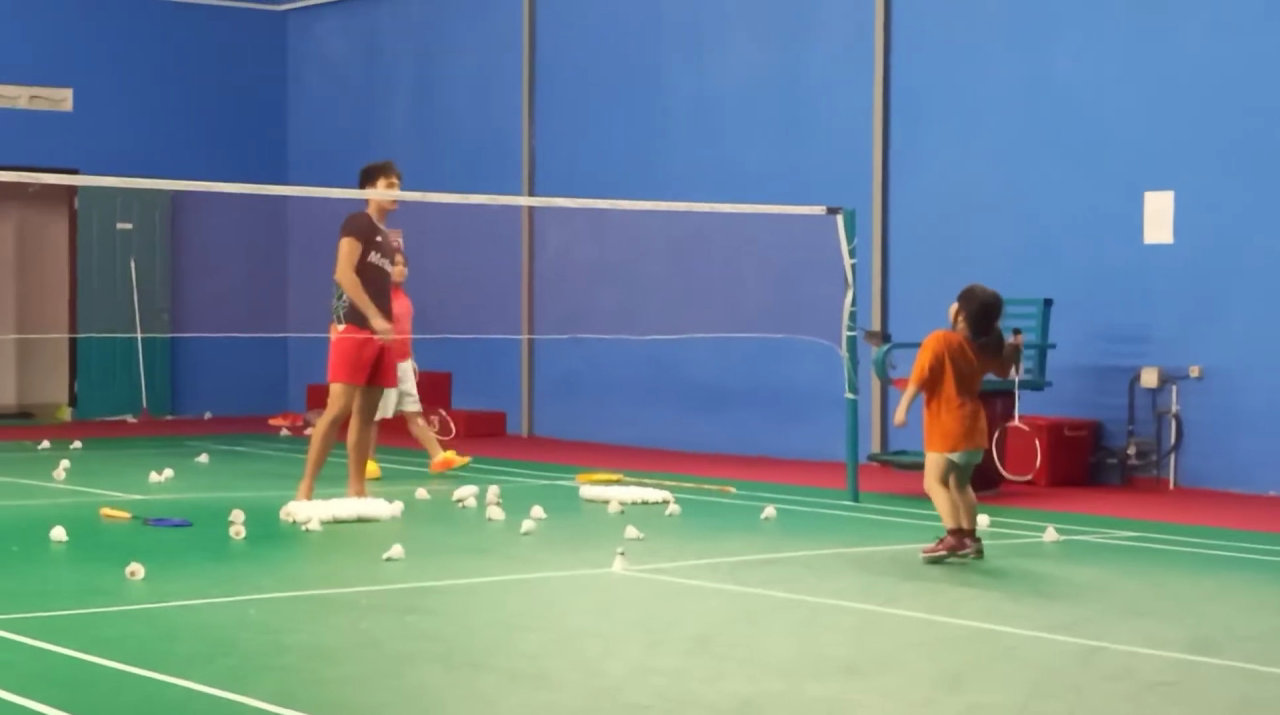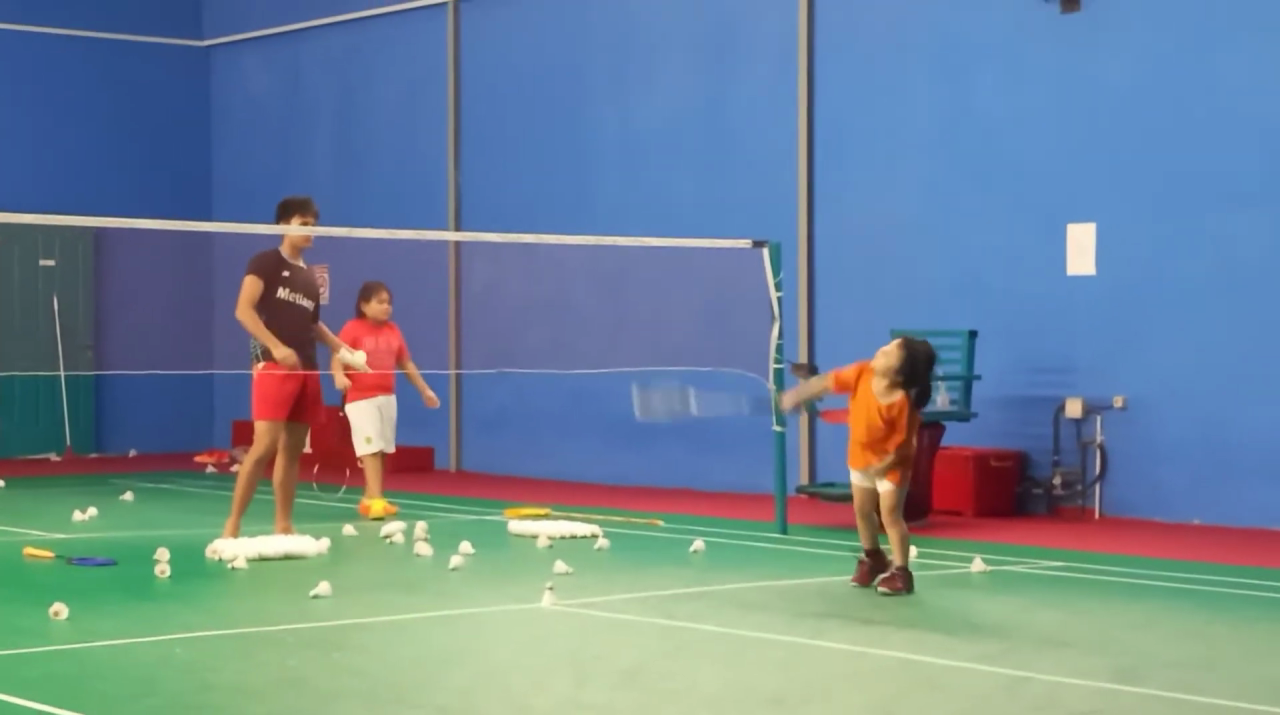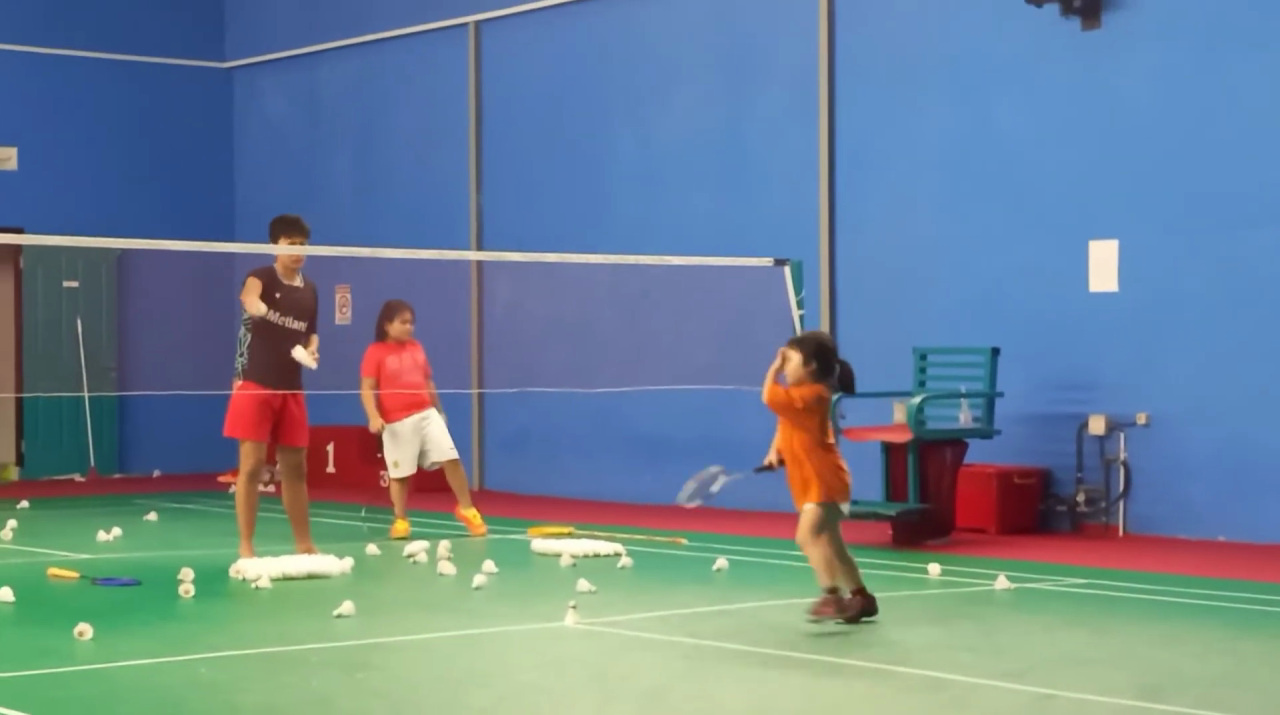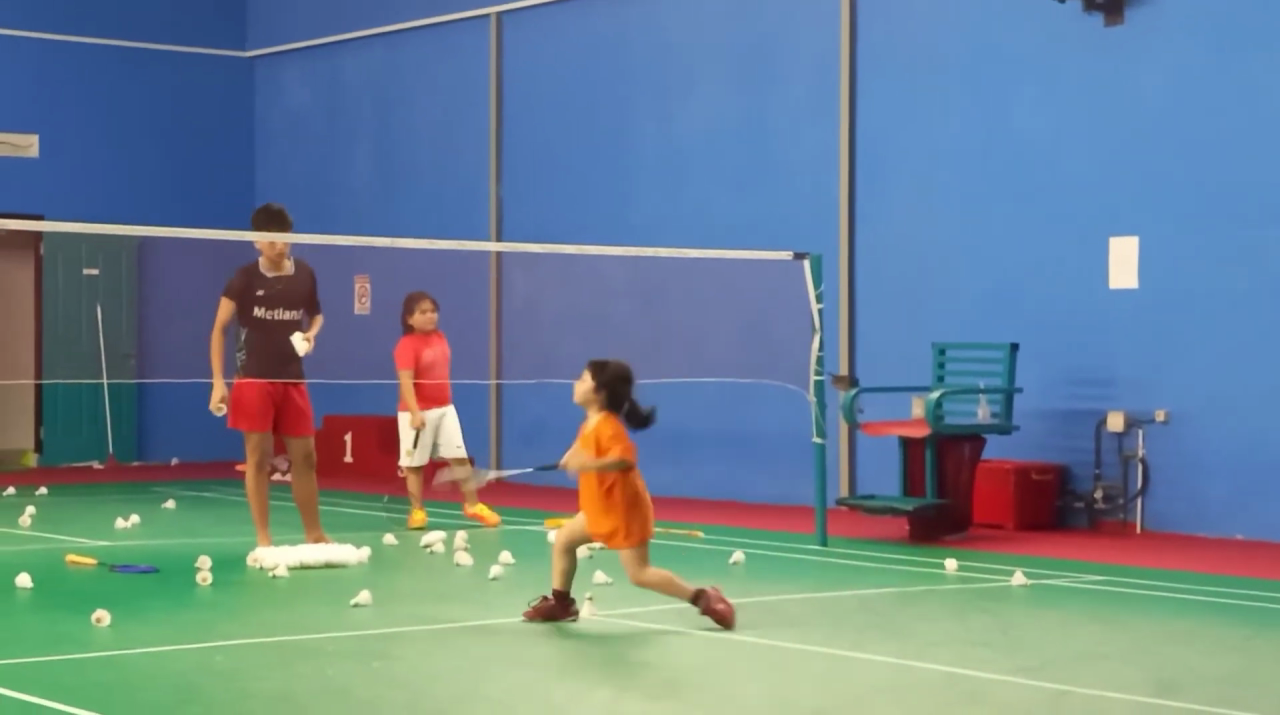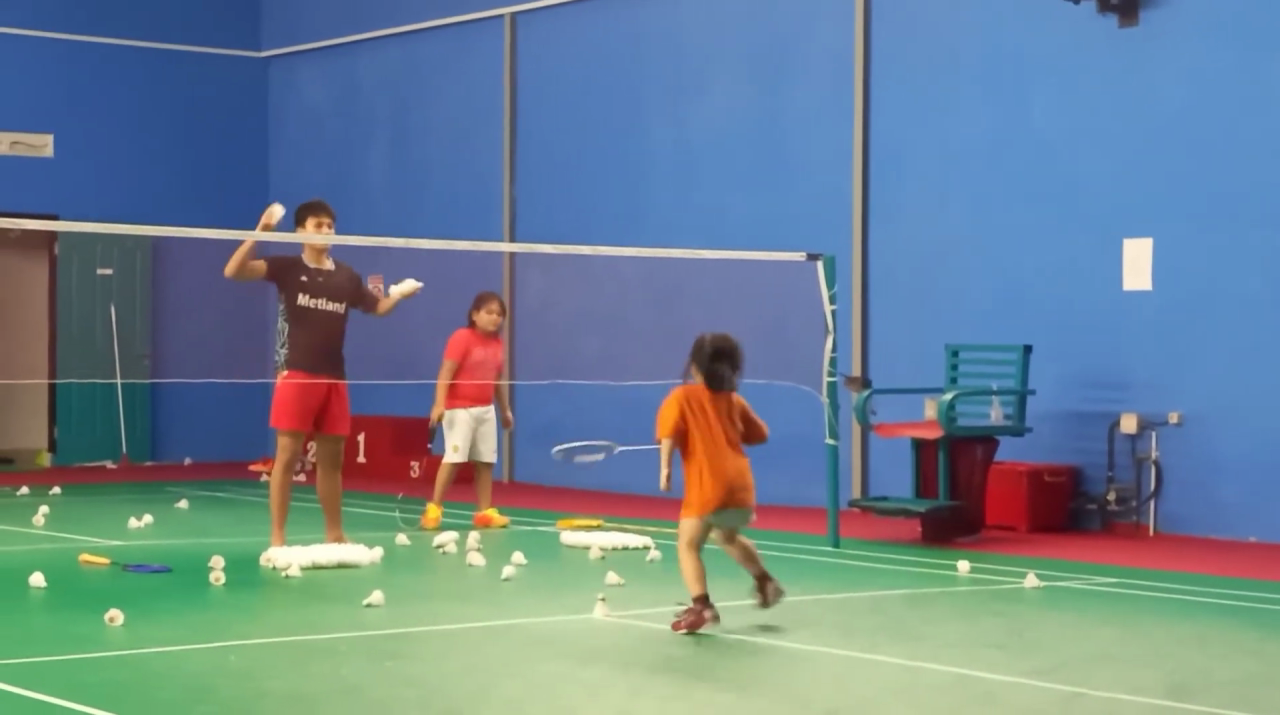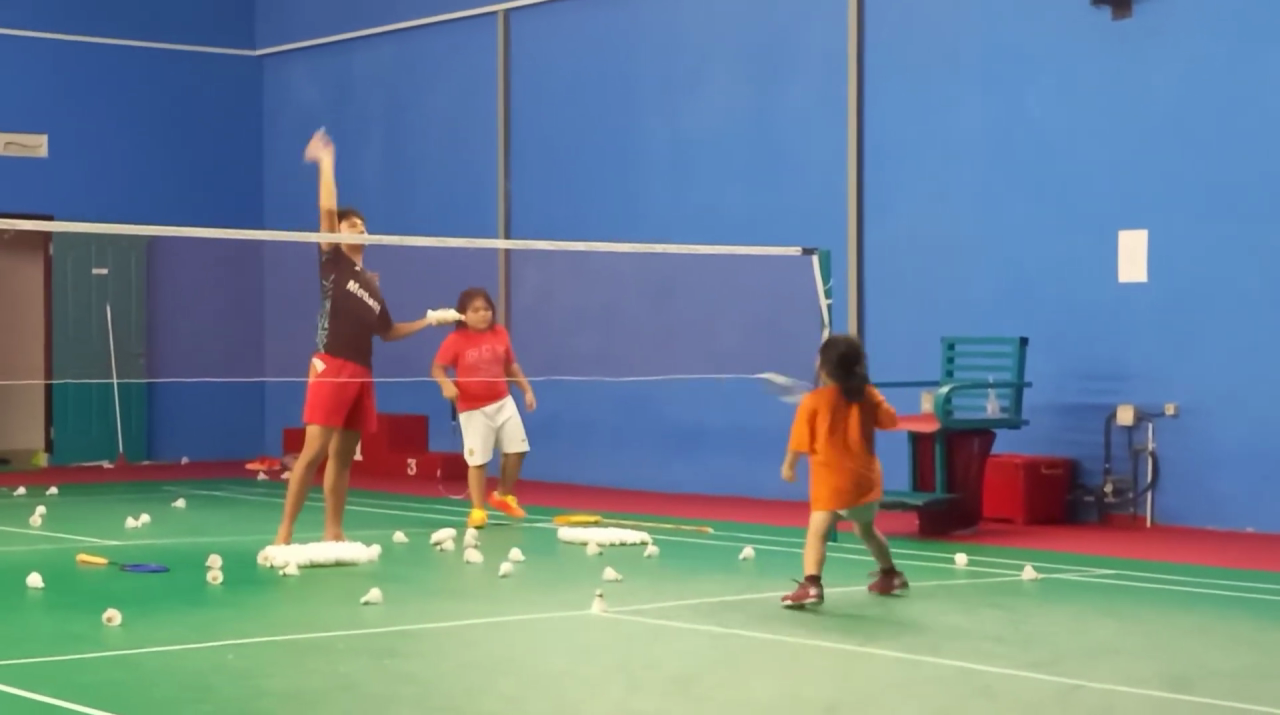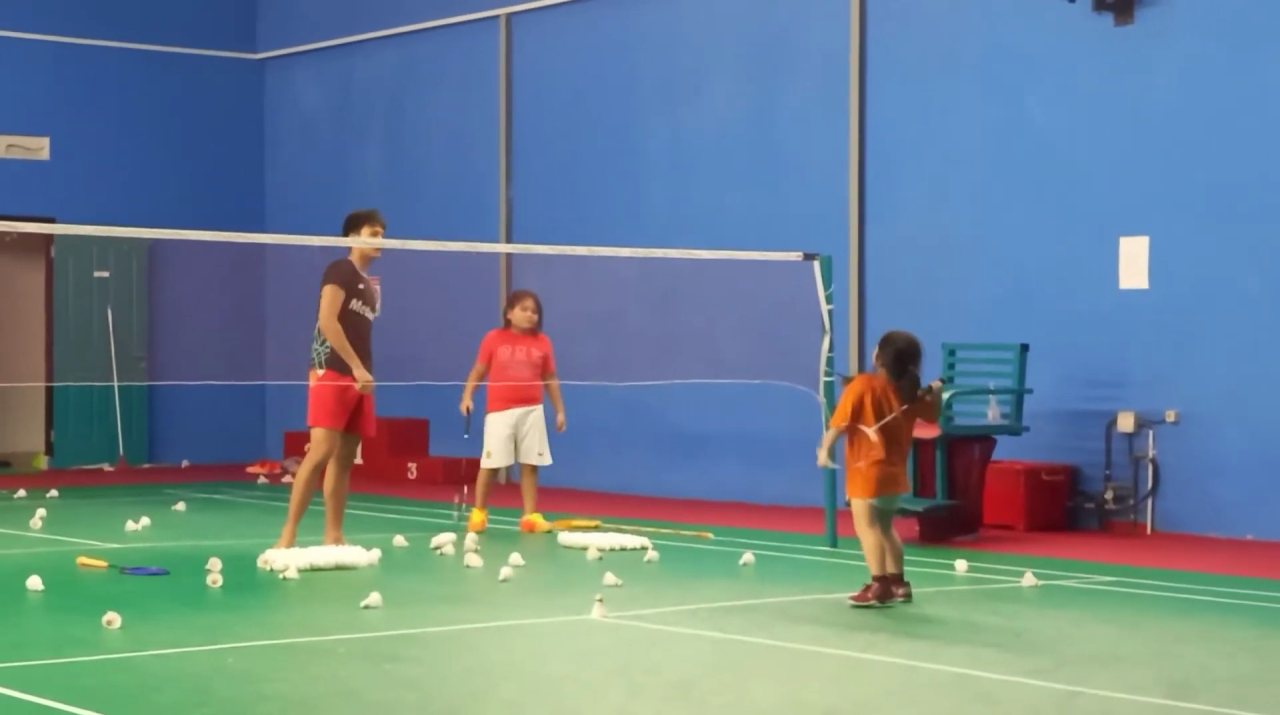
dt=0.7s
person 1, frame 1
left shoulder: (388, 240)
right shoulder: (357, 224)
right elbow: (344, 273)
right wrist: (375, 318)
left hip: (379, 334)
right hip: (353, 329)
left knee: (366, 413)
right knee: (338, 409)
left ankle: (356, 488)
right ankle: (306, 487)
person 1, frame 2
left shoulder: (310, 277)
right shoulder: (265, 262)
right elbow: (243, 309)
left wrist: (343, 348)
right wrist: (275, 347)
left hip: (307, 370)
right hip: (274, 367)
left knee: (292, 449)
right knee: (264, 445)
left ankle: (283, 525)
right ankle: (232, 523)
person 1, frame 3
left shoulder: (310, 291)
right shoulder: (263, 277)
right elbow: (248, 293)
left wrist: (312, 351)
right wrist: (253, 303)
left hip: (290, 389)
right hip: (254, 385)
left knee: (295, 468)
right knee: (252, 466)
left ankle: (304, 545)
right ankle: (246, 548)
person 1, frame 4
left shoulder: (305, 274)
right shoulder: (244, 278)
left elbow: (316, 314)
right elbow: (219, 329)
left wrist: (311, 334)
right wrist: (218, 382)
left hip: (293, 380)
right hip: (254, 380)
left knee: (305, 457)
right knee: (259, 458)
left ankle: (315, 534)
right ankle: (263, 539)
person 1, frame 5
left shoulder: (347, 276)
right shoulder: (287, 268)
left elbow: (377, 307)
right elbow: (231, 271)
left wrist: (399, 294)
right wrist: (259, 231)
left hip: (334, 378)
right hip: (296, 375)
left knee: (332, 459)
right knee: (288, 457)
left ankle: (335, 535)
right ankle: (277, 538)
person 1, frame 6
left shoulder: (372, 286)
right shoulder: (333, 263)
left elbow: (389, 332)
right elbow: (327, 211)
left wrist: (429, 320)
right wrist: (326, 161)
left hip: (361, 375)
right hip: (331, 368)
left knee: (343, 457)
right knee: (314, 451)
left ankle: (334, 532)
right ankle: (285, 531)
person 1, frame 7
left shoulder: (370, 287)
right shoulder: (340, 270)
right elbow: (327, 321)
right wrist: (357, 368)
left hip: (359, 381)
right hip: (333, 374)
left knee: (344, 459)
right knee: (321, 453)
left ankle: (333, 535)
right ankle: (288, 533)
person 2, frame 1
left shoulder: (939, 340)
right shoulder: (985, 348)
left elbow: (920, 376)
right elbow: (1004, 370)
left wrist: (904, 406)
right wrist: (1014, 349)
left hip: (946, 427)
right hip: (972, 427)
left knee: (934, 482)
right knee: (959, 484)
left ankle: (954, 536)
right ankle: (969, 537)
person 2, frame 2
left shoulder: (903, 404)
right shoulder: (864, 374)
left elbow: (902, 444)
right elbow: (829, 382)
left wrist: (884, 465)
right wrist: (799, 394)
left hip: (891, 465)
right hip: (860, 458)
left knee: (890, 516)
right knee: (862, 510)
left ankle: (900, 572)
right ankle: (873, 558)
person 2, frame 3
left shoulder: (813, 395)
right shoulder: (798, 395)
left elbow: (770, 398)
right elbow: (788, 433)
left wrist: (774, 373)
right wrist: (776, 452)
left hip: (824, 482)
right hip: (807, 483)
left knee: (807, 536)
right knee: (830, 545)
left ankle: (834, 595)
right ankle: (860, 598)
person 2, frame 4
left shoulder: (608, 425)
right shoulder: (592, 424)
left elbow: (623, 459)
left wrist: (589, 464)
right wrist: (575, 456)
left hip: (624, 509)
right hip: (601, 508)
left knee: (639, 574)
right knee: (563, 539)
left ankle: (703, 598)
right ankle: (561, 602)
person 2, frame 5
left shoulder: (681, 397)
right shoulder: (735, 401)
left elbow: (668, 432)
right elbow: (758, 434)
left wrist: (664, 467)
left hip: (705, 486)
right hip: (737, 483)
left knee: (688, 545)
right knee: (729, 538)
left ankle: (702, 608)
right ankle: (764, 582)
person 2, frame 6
left shoulder: (812, 401)
right shoulder: (866, 395)
left elbow: (799, 443)
right elbow: (890, 420)
left wrist: (788, 466)
left hip: (833, 482)
right hip: (865, 479)
left knee: (816, 534)
right knee: (866, 528)
left ankle: (811, 585)
right ankle: (890, 575)
person 2, frame 7
left shoulder: (862, 385)
right shoulder: (911, 393)
left elbow: (841, 421)
right elbow: (932, 416)
left wrist: (825, 447)
right wrist: (935, 394)
left hip: (867, 472)
right hip: (894, 473)
left knee: (866, 526)
right knee: (885, 527)
left ankle: (880, 584)
right ankle: (897, 582)
person 3, frame 1
left shoulder: (402, 295)
left wrist: (411, 361)
left hip: (403, 363)
left knee: (414, 413)
right knee: (374, 413)
left ankle: (440, 457)
person 3, frame 2
left shoulder: (393, 330)
right shoulder: (352, 329)
left elbow: (406, 363)
right elbow: (337, 360)
left wrist: (425, 390)
right wrist: (340, 377)
left hip: (387, 397)
right hip: (360, 399)
left knee: (384, 450)
right knee: (370, 449)
left ankle: (370, 499)
right ankle: (375, 501)
person 3, frame 3
left shoulder: (417, 347)
right shoulder: (375, 352)
right elbow: (367, 389)
left wrist: (439, 411)
right wrist: (374, 416)
left hip: (427, 415)
right hip: (396, 422)
left knee: (451, 459)
right knee: (399, 473)
left ankle: (467, 510)
right ankle: (400, 521)
person 3, frame 4
left shoulder: (440, 338)
right shoulder: (406, 345)
right elbow: (405, 381)
right wrist: (415, 412)
left hip: (445, 409)
right hip: (417, 413)
left knee: (459, 457)
right knee: (414, 463)
left ankle: (472, 506)
right ankle: (417, 511)
person 3, frame 5
left shoulder: (498, 342)
right shoulder: (462, 338)
right elbow: (446, 373)
left wrist: (505, 409)
right wrist: (439, 404)
left hip: (486, 409)
right hip: (458, 408)
left knee: (486, 461)
right knee: (454, 457)
left ankle: (485, 512)
right ankle: (434, 508)
person 3, frame 6
left shoulder: (500, 333)
right shoulder: (455, 340)
left elbow: (511, 365)
right elbow: (437, 368)
left wrist: (527, 390)
right wrist: (446, 384)
left hip: (503, 402)
right hip: (473, 408)
left knee: (517, 450)
right knee: (477, 460)
left ankle: (503, 495)
right ankle: (478, 510)
person 3, frame 7
left shoulder: (542, 342)
right shoulder: (494, 338)
left elbow: (550, 379)
right elbow: (478, 371)
left wrist: (560, 410)
right wrist: (467, 397)
left hip: (531, 411)
right hip: (499, 411)
left knee: (529, 464)
right knee: (491, 462)
left ankle: (530, 516)
right ankle: (478, 512)
